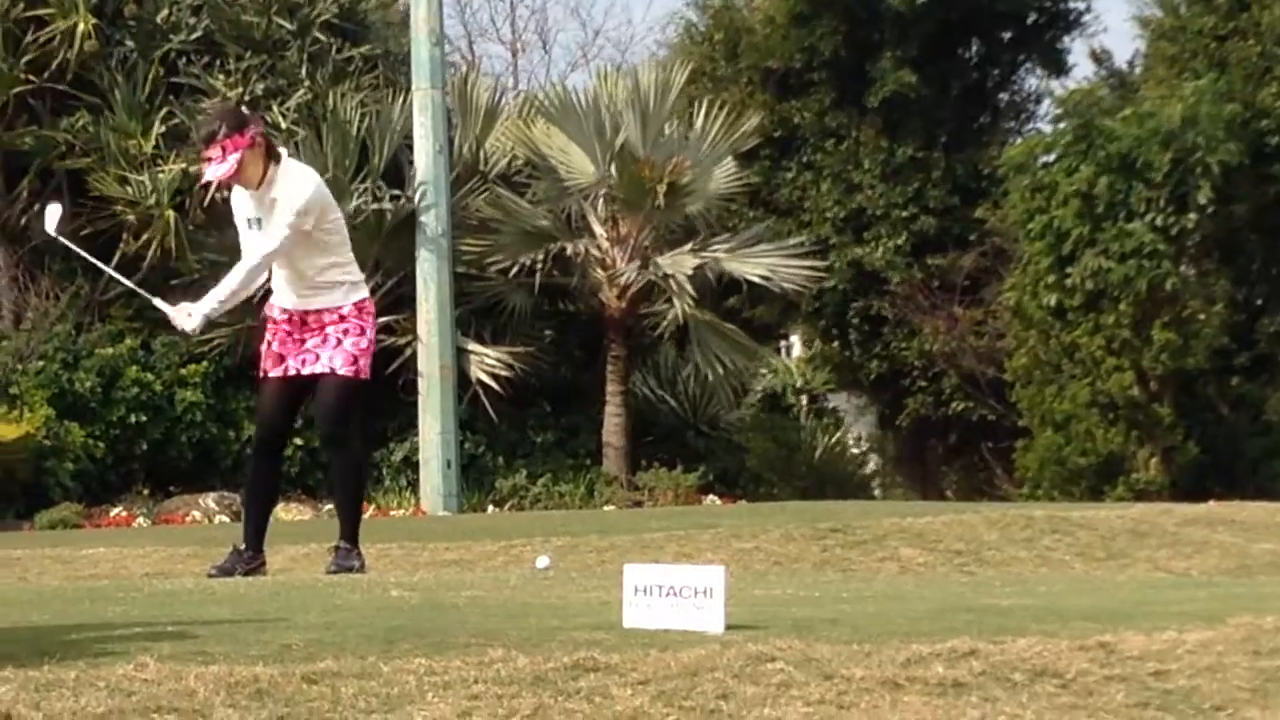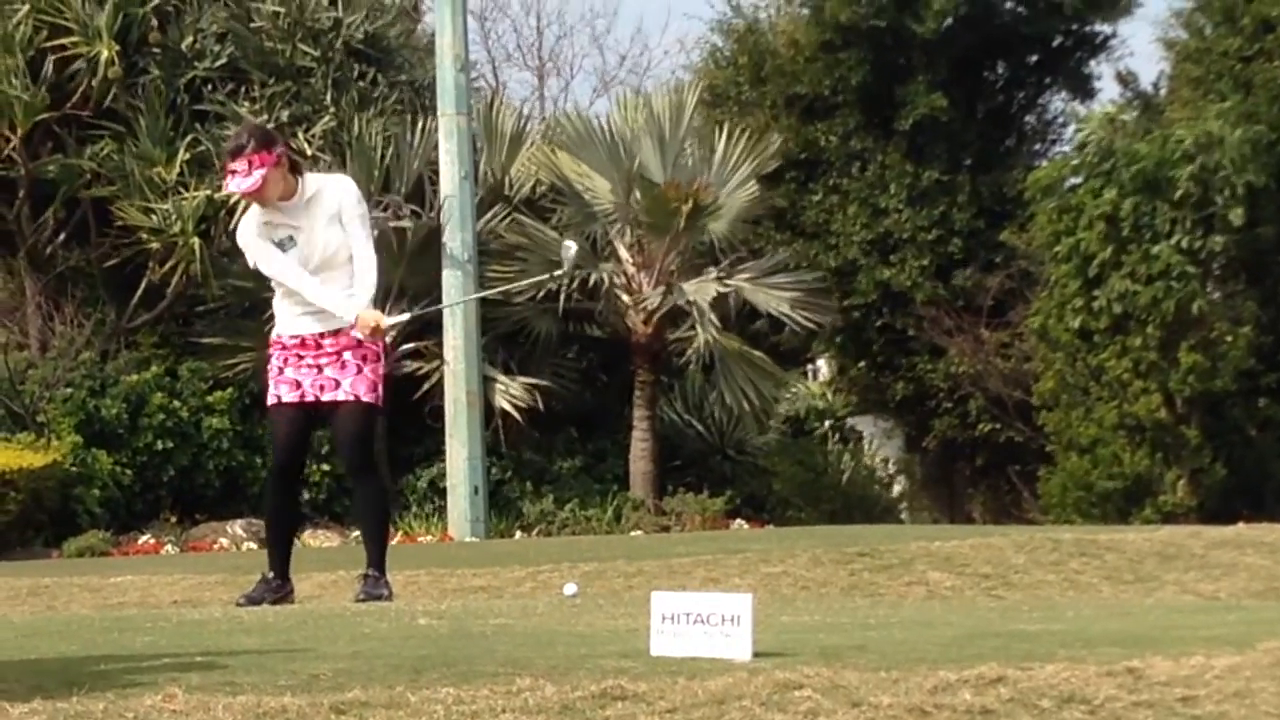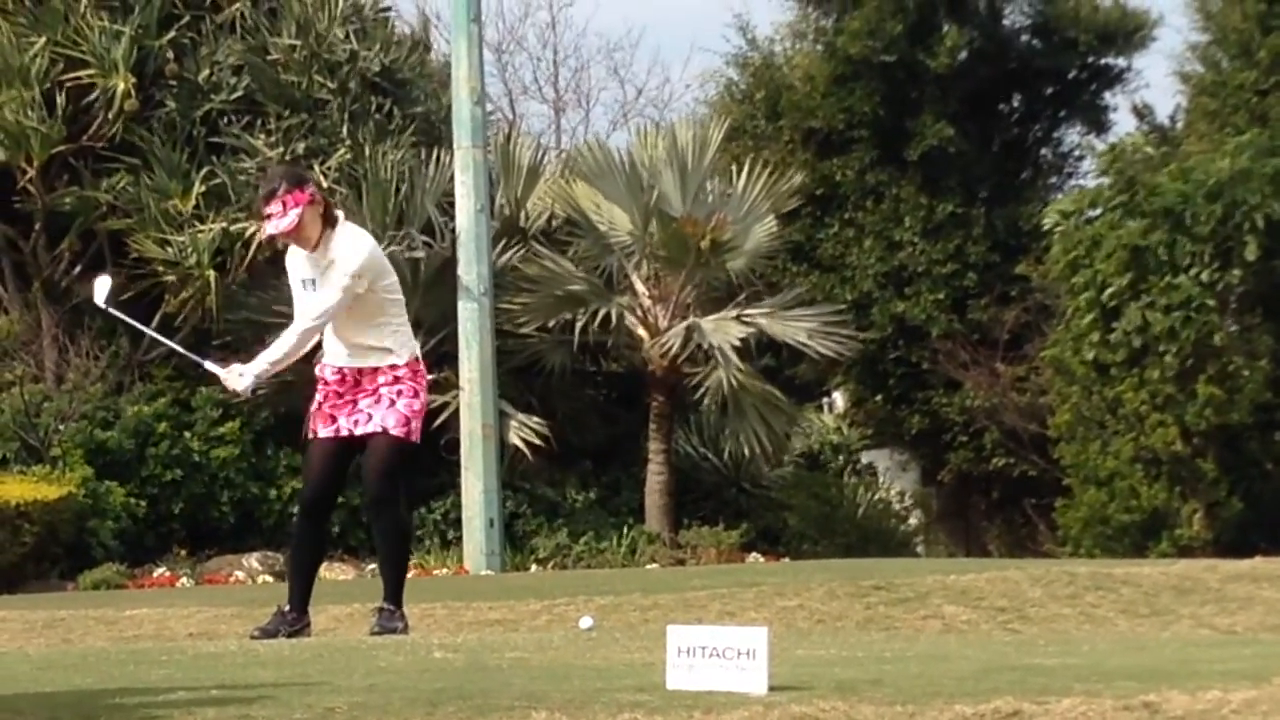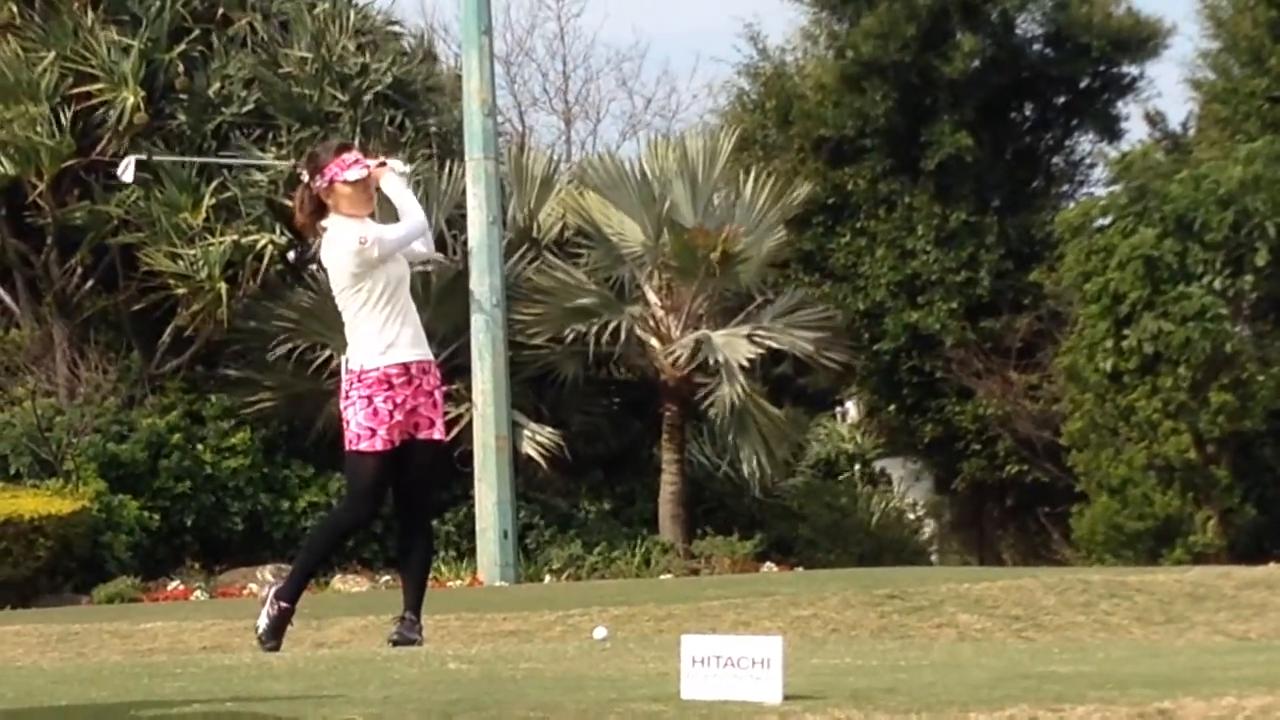
dt=1s
person 1, frame 1
left shoulder: (299, 187)
right shoulder: (242, 196)
left elbow: (257, 263)
right elbow: (256, 265)
left wrist: (204, 310)
right wrist: (204, 308)
left hip: (341, 317)
right hip: (288, 321)
left knee: (336, 431)
right knee: (267, 434)
left ankle: (348, 545)
right ankle: (251, 548)
person 1, frame 2
left shoulder: (338, 190)
right shoulder: (251, 229)
left elbow: (363, 258)
right elbow: (300, 282)
left wrist: (363, 311)
right wrist: (352, 314)
left hip: (350, 343)
right hip: (292, 348)
left knee: (358, 459)
right knee: (284, 465)
left ankle: (376, 573)
right ankle: (277, 577)
person 1, frame 3
left shoulder: (355, 250)
right shoulder: (296, 256)
left elbow: (310, 322)
right elbow: (308, 325)
left wrist: (255, 371)
left hip: (393, 377)
right hip: (339, 380)
left knee: (381, 493)
right knee: (314, 496)
left ankle: (392, 606)
right ankle: (295, 609)
person 1, frame 4
left shoulder: (363, 233)
right shoulder: (352, 241)
left elbow: (422, 247)
right elbow: (417, 225)
left wrist: (390, 177)
right wrist: (393, 182)
left hip: (417, 375)
right hip: (374, 383)
left knee: (416, 504)
right knee: (362, 503)
left ankle: (411, 615)
right ankle: (284, 596)
